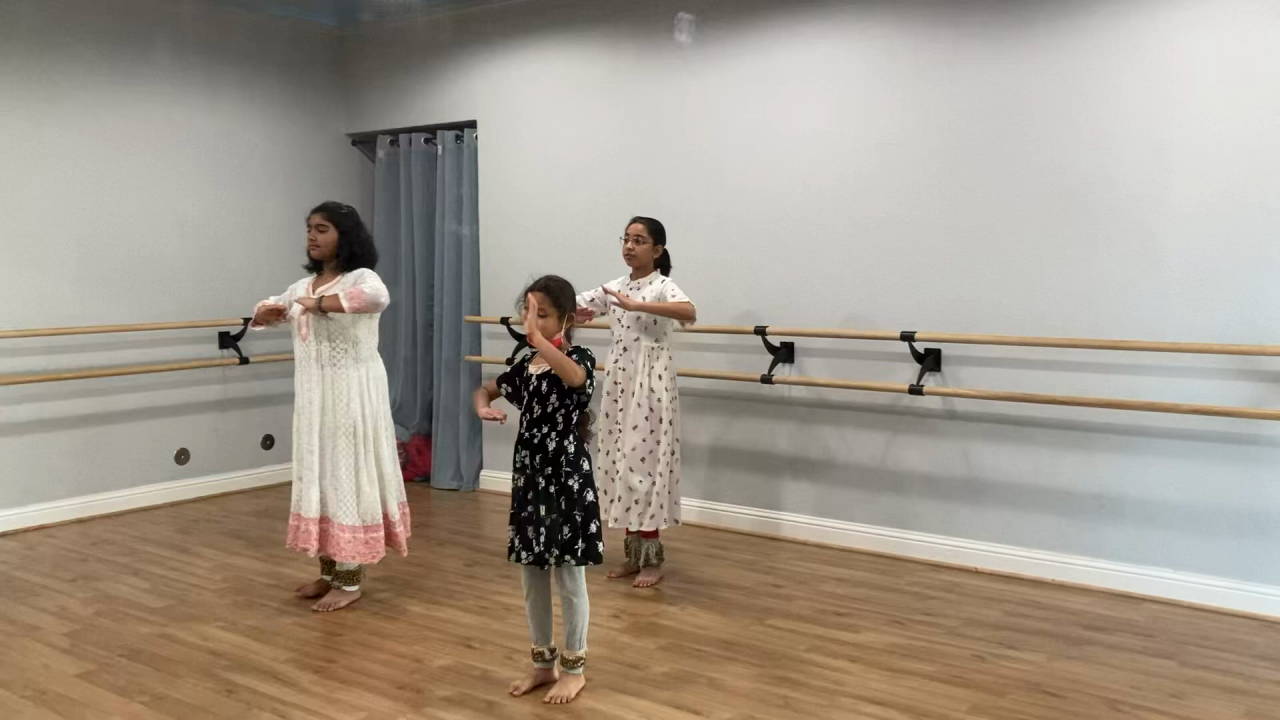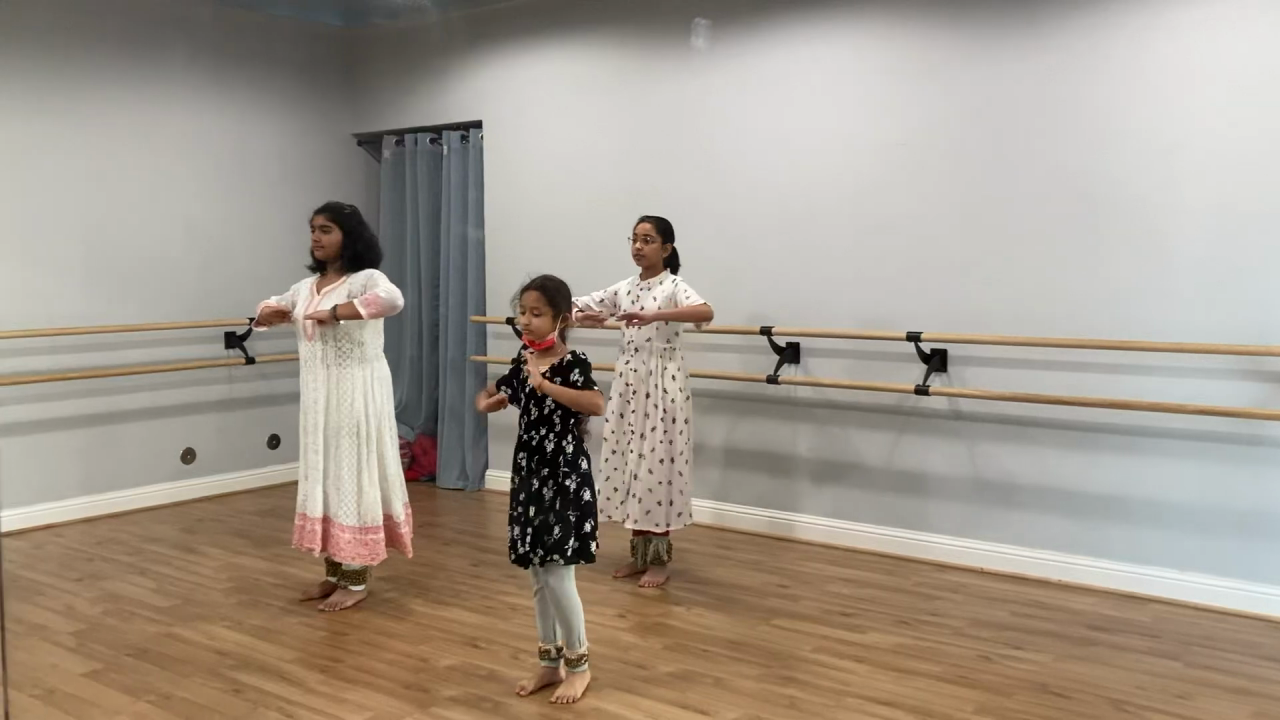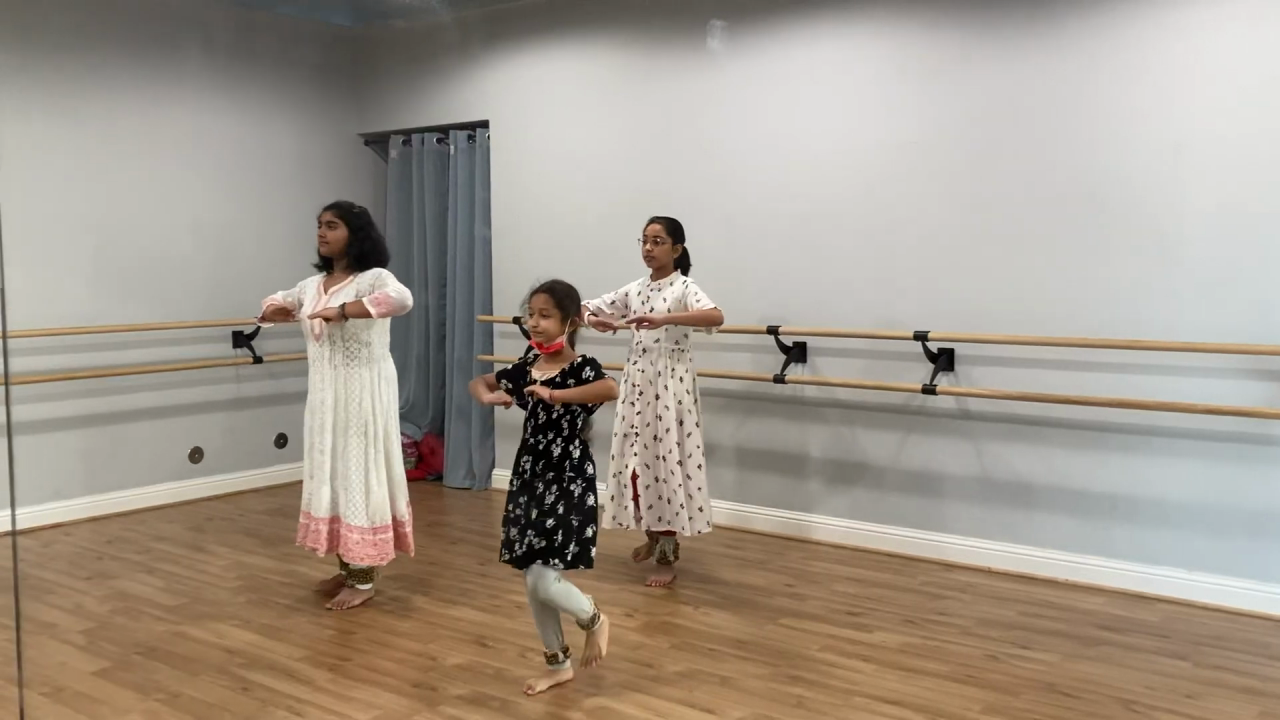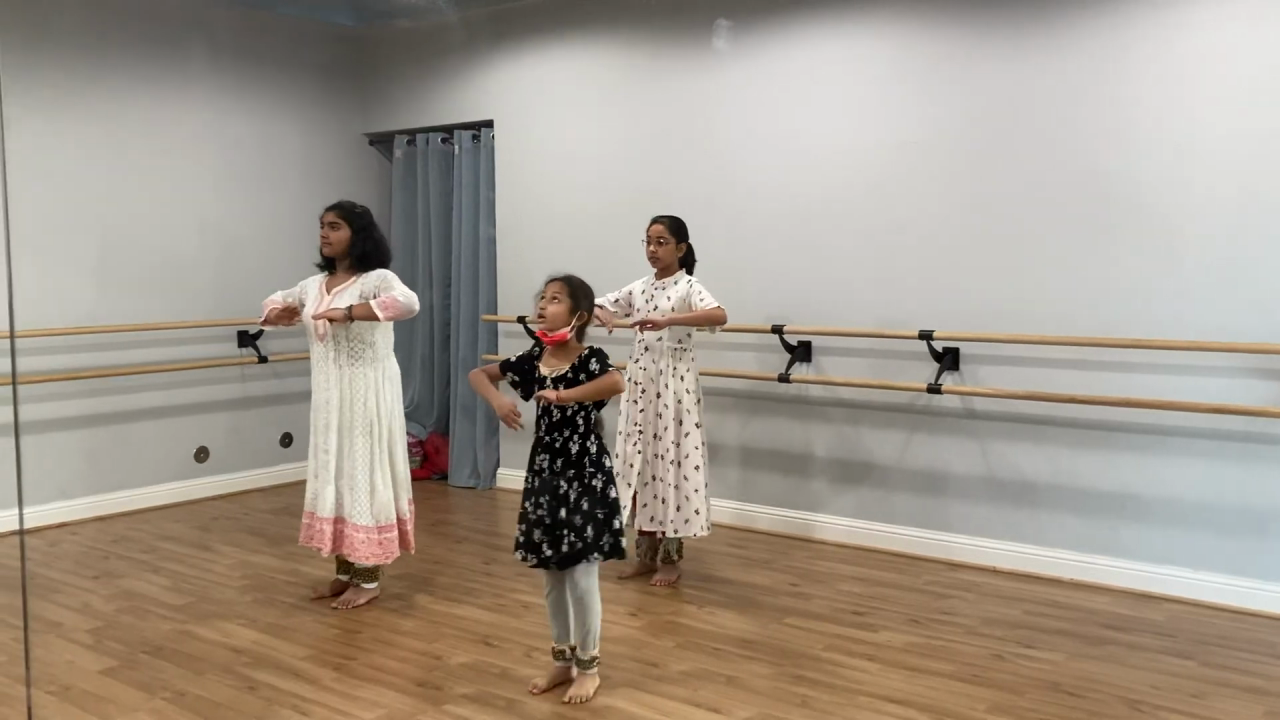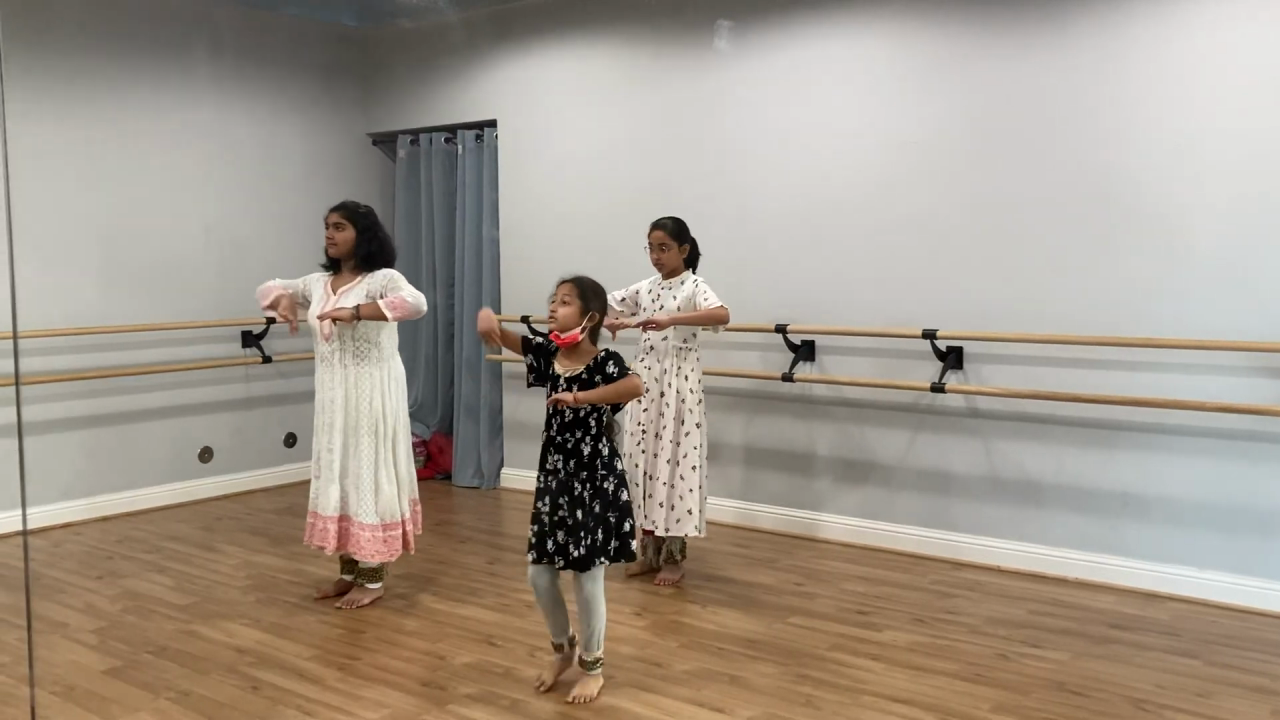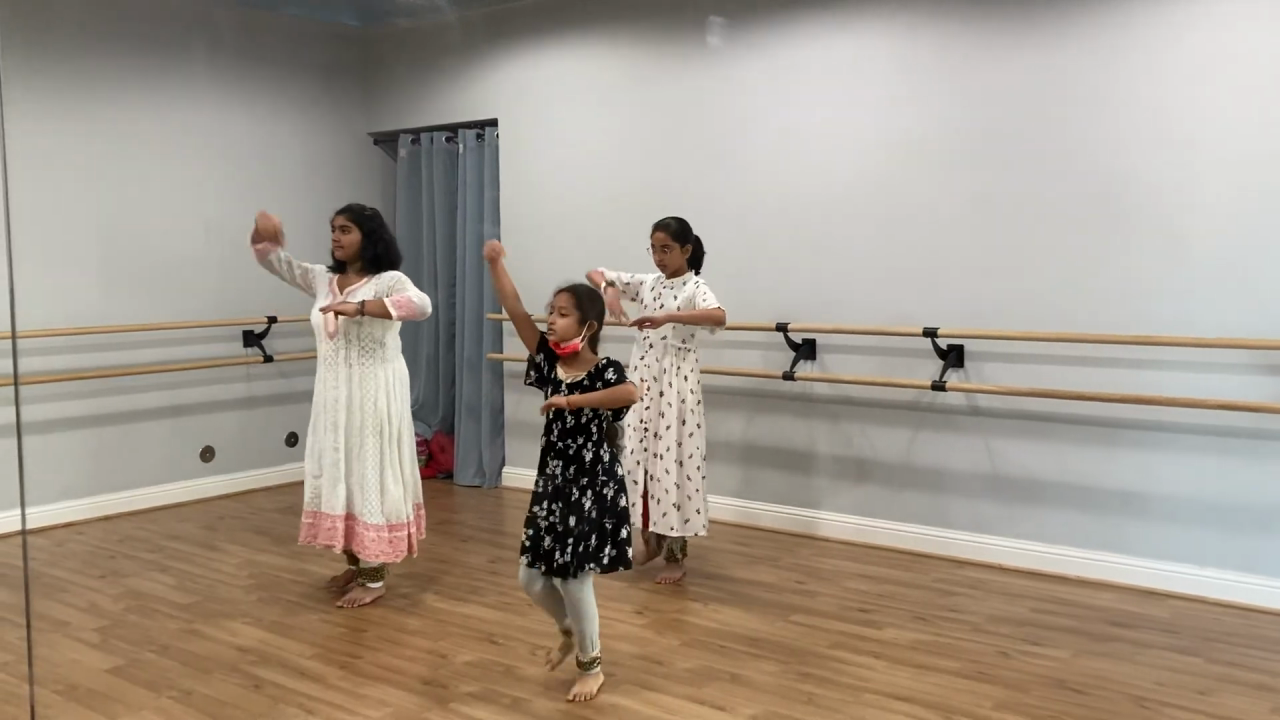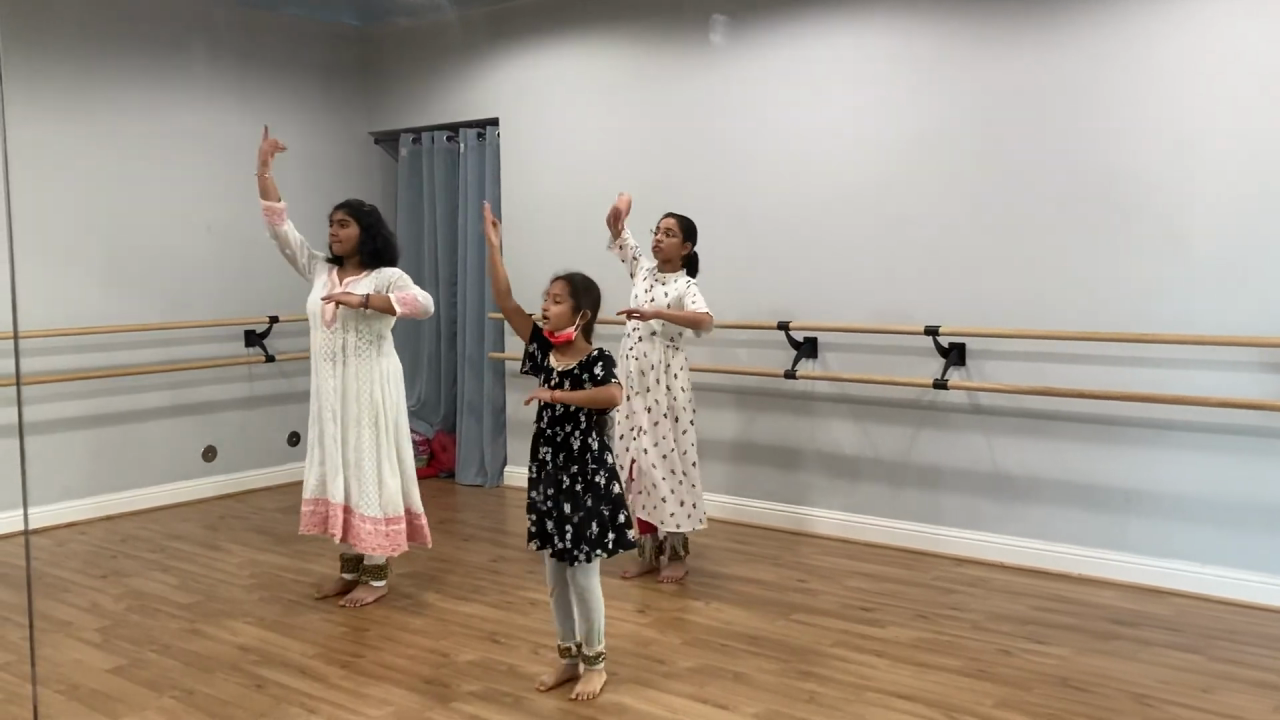
dt=0.3s
person 1, frame 1
left shoulder: (577, 358)
right shoulder: (524, 364)
left elbow: (575, 377)
right elbow: (484, 389)
left wrist: (541, 343)
right wrist: (484, 409)
left hip: (567, 477)
right hip: (528, 476)
left knee: (568, 578)
right knee: (533, 577)
left ankle: (574, 668)
right ankle: (543, 663)
person 1, frame 2
left shoulder: (573, 363)
right shoulder: (521, 366)
left elbow: (596, 404)
right elbow: (487, 394)
left wrist: (544, 385)
right wrist: (486, 404)
left hip: (564, 478)
right hip: (528, 476)
left knee: (557, 577)
right knee: (540, 578)
left ankle: (578, 666)
right ankle: (551, 663)
person 1, frame 3
left shoulder: (582, 367)
right shoulder: (527, 367)
left elbow: (611, 389)
right elbow: (479, 382)
left wrist: (554, 395)
right wrist: (489, 396)
left hip: (568, 483)
right hip: (529, 478)
left knee: (542, 580)
right knee: (532, 582)
left ankle: (593, 620)
right ankle: (557, 663)
person 1, frame 4
left shoulder: (591, 359)
right shoulder: (532, 359)
left elbow: (618, 383)
right elbow: (479, 374)
left wrist: (564, 395)
right wrist: (498, 401)
left hip: (585, 478)
right hip: (544, 475)
left knee: (581, 578)
right knee: (553, 578)
left ankle: (588, 668)
right ankle: (563, 661)
person 1, frame 5
left shoulder: (605, 362)
right shoulder: (546, 354)
left elbow: (636, 386)
right elbow: (502, 336)
left wrist: (579, 397)
right wrist: (487, 320)
left hip: (595, 481)
right hip: (554, 478)
left knee: (587, 578)
right knee: (540, 577)
left ankle: (592, 669)
right ankle: (563, 650)
person 1, frame 6
left shoulder: (605, 370)
right shoulder: (548, 360)
left elbow: (630, 394)
right elbow: (517, 314)
left wrist: (571, 402)
right wrist: (496, 266)
left hip: (593, 488)
right hip: (553, 484)
left knee: (575, 581)
right knee: (532, 579)
left ankle: (591, 667)
right ankle: (568, 629)
person 1, frame 7
left shoulder: (596, 360)
right shoulder: (541, 347)
left elbow: (614, 396)
right elbow: (504, 302)
left wrist: (556, 394)
right wrist: (493, 247)
left hip: (587, 475)
right hip: (548, 473)
left knee: (583, 572)
right knee: (556, 572)
left ankle: (594, 663)
right ankle: (570, 657)
person 2, frame 1
left shoulder: (360, 278)
right shoulder: (305, 285)
left elbow: (377, 298)
right elbow: (268, 309)
left wrist: (319, 302)
right wrist: (266, 312)
left hip: (352, 393)
right hip: (314, 395)
left knee: (348, 474)
right knee: (318, 475)
left ankle: (350, 581)
right ankle: (328, 572)
person 2, frame 2
left shoulder: (366, 279)
right shoulder: (307, 286)
left elbow: (393, 299)
right elbow: (271, 307)
left wrist: (334, 312)
right wrist: (270, 313)
left hip: (357, 394)
right hip: (319, 396)
left knee: (353, 476)
right knee: (322, 475)
left ankle: (356, 581)
right ankle: (333, 573)
person 2, frame 3
left shoulder: (373, 279)
right shoulder: (313, 284)
left elbow: (401, 299)
right elbow: (277, 301)
left wrist: (343, 310)
right wrist: (275, 311)
left hip: (364, 394)
right hip: (325, 395)
left knee: (360, 474)
right knee: (329, 474)
left ankle: (363, 580)
right ankle: (345, 568)
person 2, frame 4
left shoulder: (377, 279)
right shoulder: (314, 285)
left elbow: (408, 303)
right elbow: (276, 301)
left wrist: (348, 312)
right wrist: (279, 313)
left hip: (368, 394)
right hip: (329, 395)
left knee: (364, 475)
right knee: (332, 475)
left ankle: (368, 579)
right ankle: (345, 572)
person 2, frame 5
left shoulder: (383, 279)
right shoulder: (318, 283)
left elbow: (415, 303)
right elbow: (274, 289)
left wrist: (355, 311)
right wrist: (283, 300)
left hip: (372, 395)
right hip: (333, 396)
left knee: (369, 475)
right knee: (336, 475)
left ankle: (373, 578)
right ankle: (349, 571)
person 2, frame 6
left shoulder: (389, 281)
right shoulder: (321, 279)
left elbow: (421, 305)
right elbow: (271, 259)
left wrist: (360, 307)
right wrist: (264, 231)
left hip: (375, 395)
right hip: (334, 396)
left knee: (372, 475)
right knee: (335, 474)
left ankle: (373, 577)
right ankle: (355, 564)
person 2, frame 7
left shoulder: (387, 277)
right shoulder: (318, 270)
left elbow: (424, 304)
right elbow: (278, 226)
left wrist: (362, 301)
right wrist: (264, 166)
left hip: (370, 390)
right hip: (329, 391)
left knee: (371, 473)
right knee: (334, 474)
left ankle: (377, 577)
right ankle: (349, 570)
person 3, frame 1
left shoulder: (663, 287)
right shoulder: (615, 288)
left elbow: (689, 312)
left wrist: (636, 305)
right wrist: (575, 312)
left hip: (651, 384)
right hip: (619, 383)
left knee: (646, 464)
right knee: (622, 463)
left ankle: (652, 560)
right ankle: (633, 555)
person 3, frame 2
left shoulder: (673, 286)
right shoulder: (623, 289)
left elbow: (707, 312)
right elbow: (574, 307)
left wrist: (654, 316)
right wrist: (583, 316)
left hip: (662, 384)
right hip: (629, 384)
left knee: (657, 465)
right knee: (630, 465)
left ankle: (659, 559)
right ankle: (639, 554)
person 3, frame 3
left shoulder: (684, 288)
right shoulder: (634, 290)
left elbow: (716, 317)
right elbow: (586, 308)
left wrist: (665, 319)
right wrist: (594, 320)
left hip: (671, 385)
right hip: (637, 384)
left knee: (667, 464)
right knee: (634, 464)
left ankle: (666, 558)
right ankle: (654, 535)
person 3, frame 4
left shoulder: (688, 287)
right shoulder: (638, 289)
left elbow: (719, 316)
right elbow: (594, 306)
left wrist: (669, 319)
right wrist: (599, 314)
left hip: (674, 384)
right hip: (640, 382)
left knee: (671, 463)
right knee: (637, 463)
left ankle: (670, 558)
right ankle: (647, 552)
person 3, frame 5
left shoulder: (694, 287)
right shoulder: (644, 289)
left elbow: (722, 315)
left wrist: (671, 319)
right wrist: (608, 321)
left hip: (679, 383)
right hip: (644, 383)
left knee: (675, 463)
right knee: (643, 462)
left ankle: (674, 557)
right ankle: (650, 549)
person 3, frame 6
left shoulder: (695, 288)
right shoulder: (646, 283)
left elbow: (718, 317)
right elbow: (595, 274)
left wrist: (668, 317)
right wrist: (609, 290)
left hip: (676, 383)
right hip: (643, 381)
left knee: (673, 462)
right knee: (639, 459)
left ankle: (675, 555)
right ankle: (650, 535)
person 3, frame 7
left shoulder: (685, 286)
right shoulder: (641, 267)
left elbow: (705, 321)
right elbow: (615, 229)
left wrist: (657, 313)
right wrist: (620, 210)
left hip: (665, 381)
right hip: (632, 380)
left knee: (666, 461)
right knee: (636, 464)
left ankle: (676, 555)
right ankle: (649, 551)
